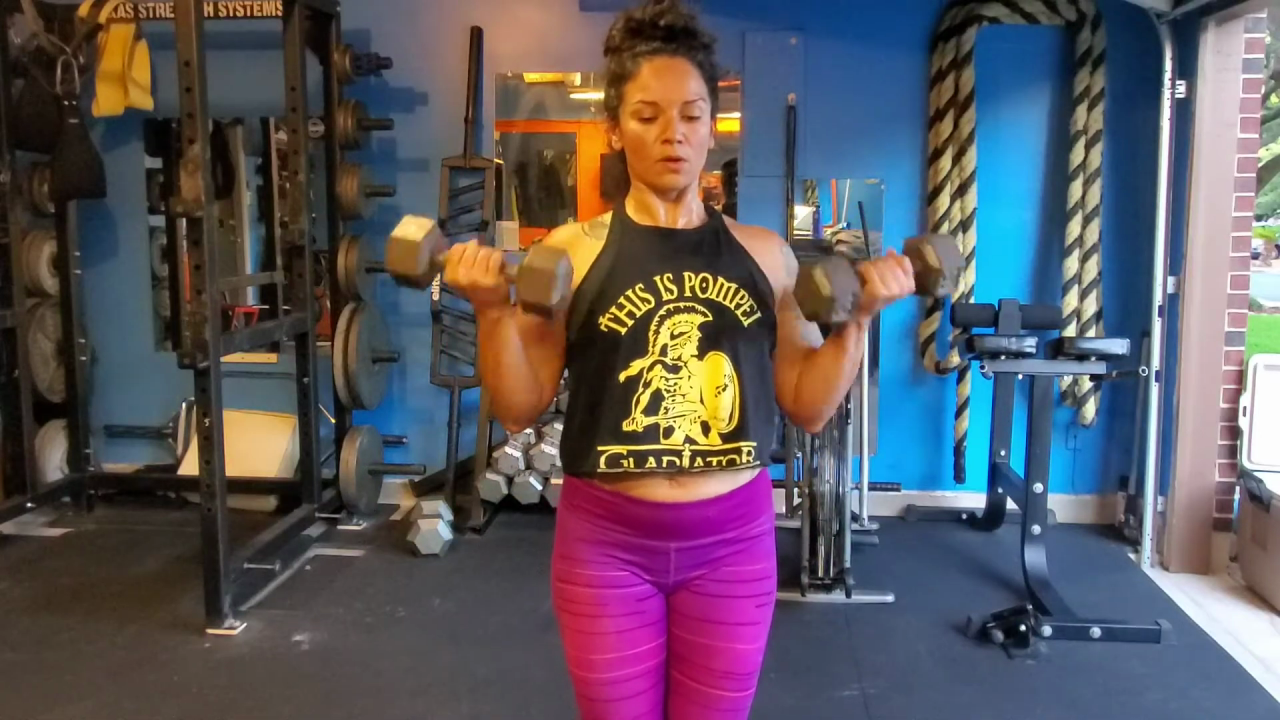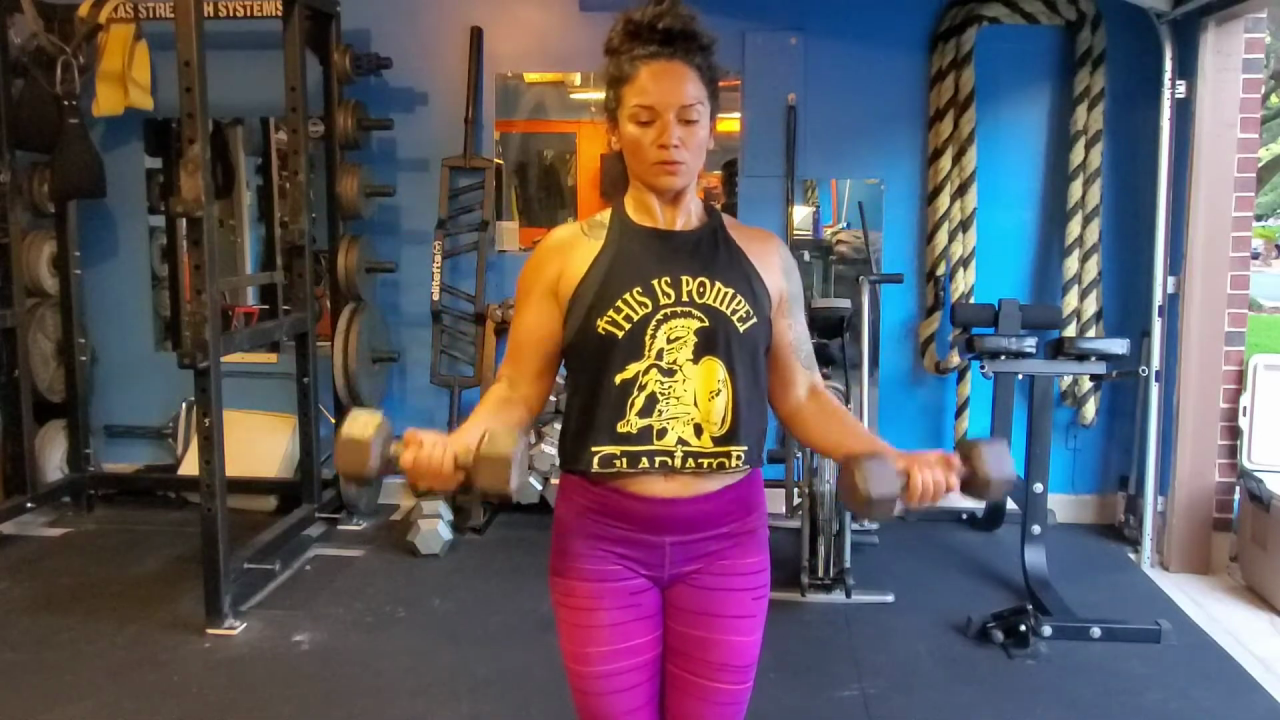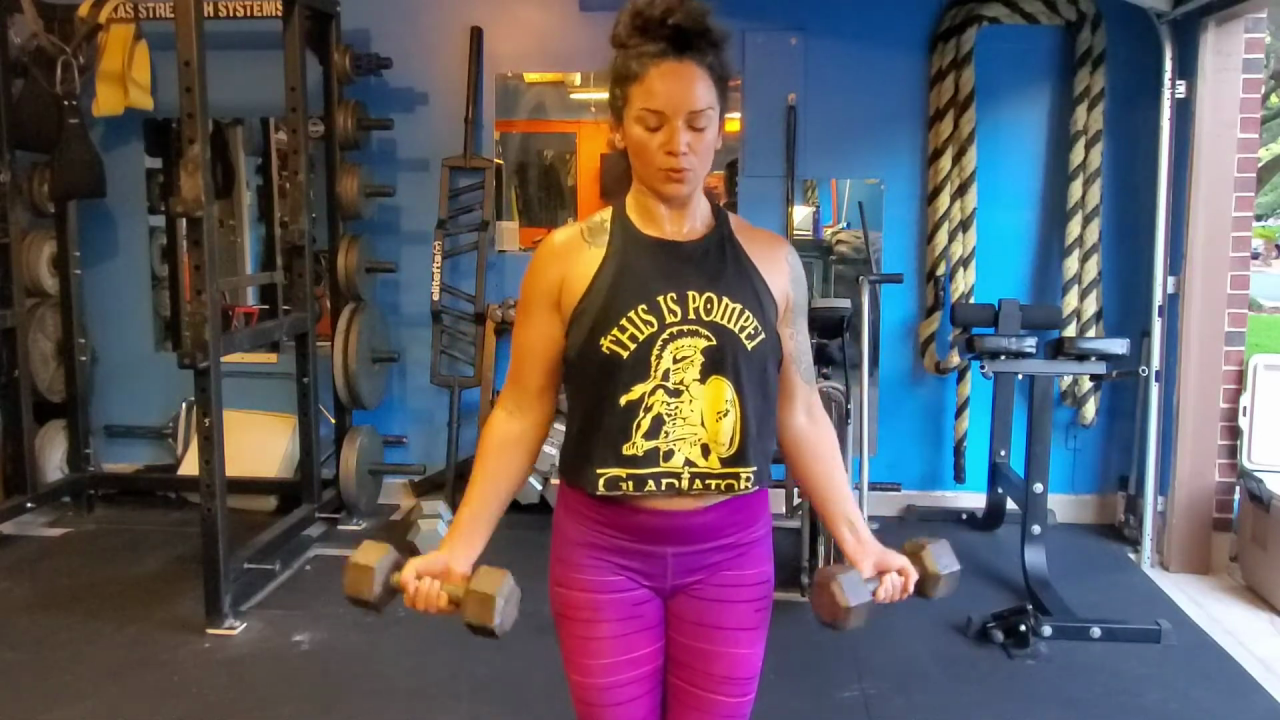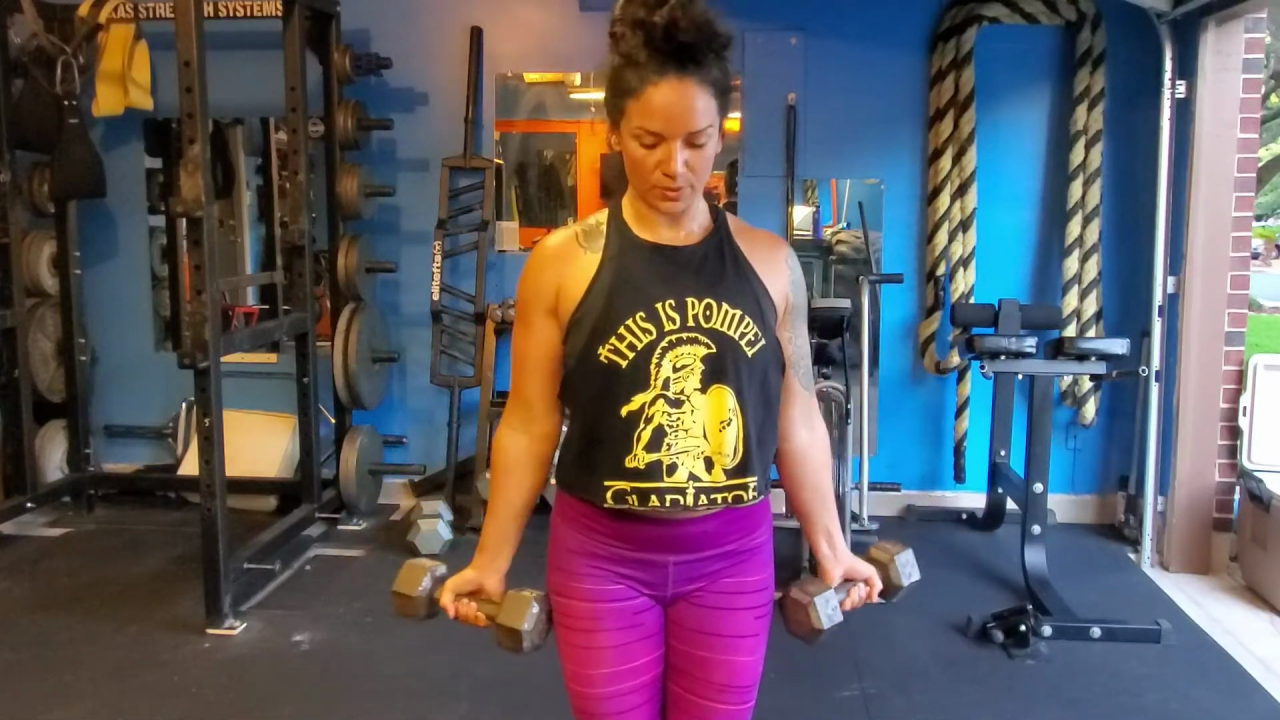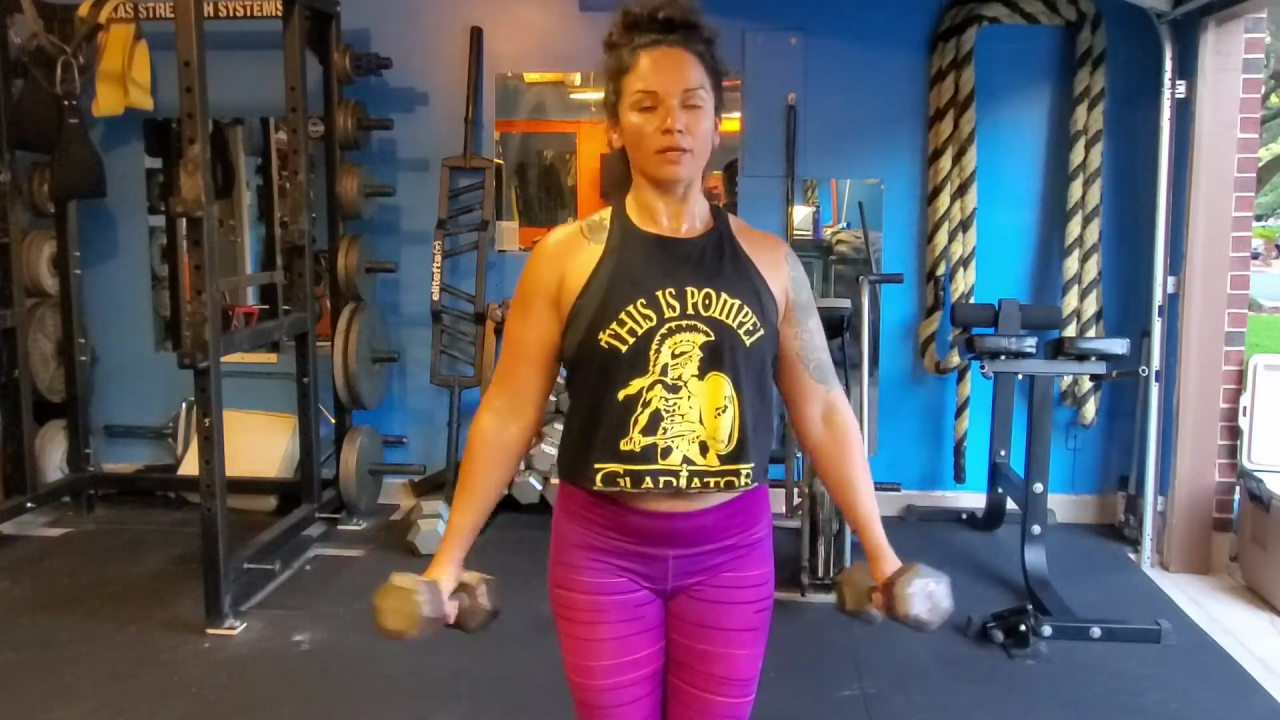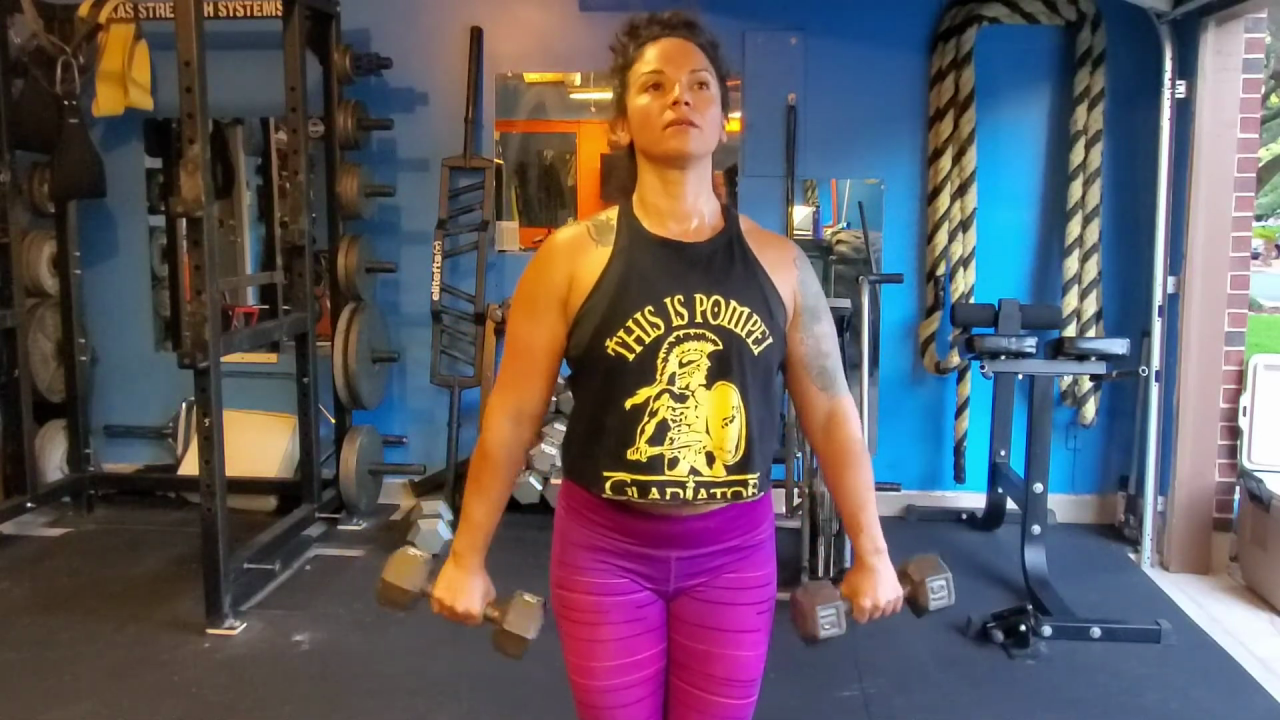
dt=0.4s
person 1, frame 1
left shoulder: (764, 254)
right shoulder: (571, 251)
left elbow: (806, 403)
right elbow: (520, 405)
left wrist: (861, 315)
right wrist: (492, 312)
left hip: (732, 539)
right hip: (606, 539)
person 1, frame 2
left shoulder: (762, 255)
right shoulder: (567, 253)
left elbow: (801, 395)
right elbow: (517, 392)
left wrist: (891, 462)
right wrist: (454, 449)
left hip: (725, 537)
right hip: (601, 536)
person 1, frame 3
left shoulder: (770, 259)
right shoulder: (567, 258)
left elbow: (798, 412)
right elbow: (521, 412)
left wrist: (856, 539)
right wrist: (461, 547)
left hip: (730, 549)
right hip: (602, 548)
person 1, frame 4
left shoulder: (771, 262)
right shoulder: (562, 262)
left elbow: (797, 418)
right elbow: (529, 423)
left wrist: (831, 548)
right wrist: (491, 561)
left hip: (731, 557)
right hip: (602, 555)
person 1, frame 5
left shoulder: (768, 259)
right shoulder: (566, 256)
left elbow: (823, 410)
right elbow: (507, 412)
left wrist: (879, 548)
right wrist: (451, 553)
left hip: (730, 549)
right hip: (603, 548)
person 1, frame 6
left shoulder: (779, 262)
right shoulder: (572, 257)
left elbow: (831, 415)
right elbow: (511, 416)
left wrist: (870, 554)
right wrist: (468, 557)
left hip: (734, 552)
right hip: (605, 548)
